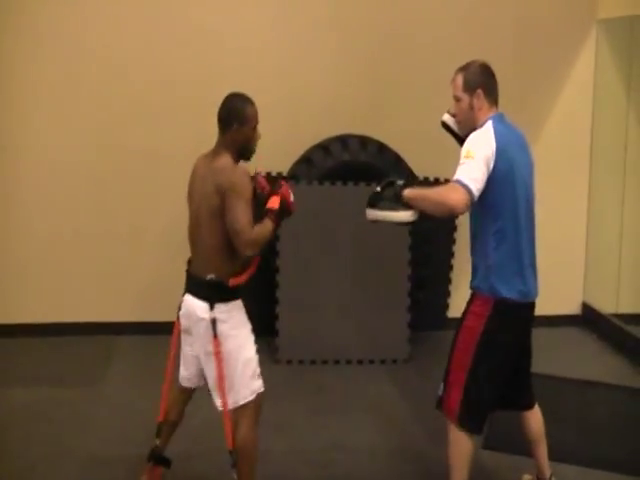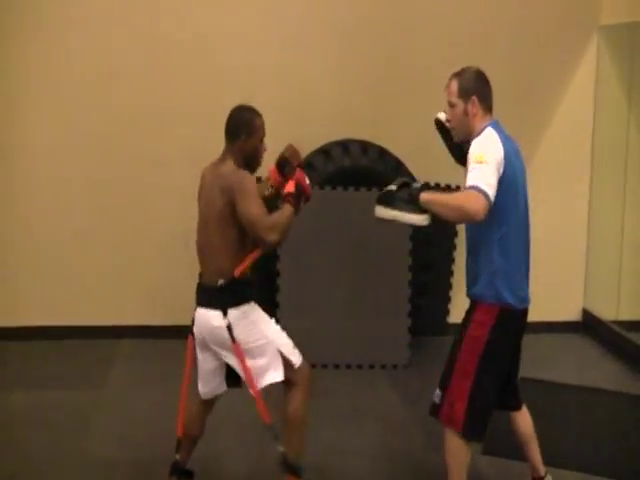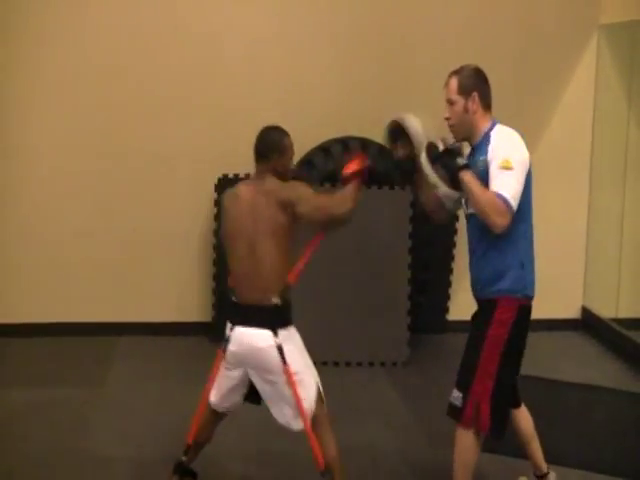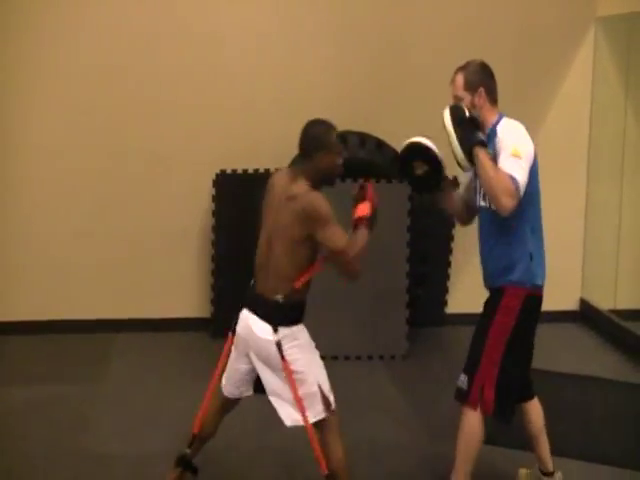
dt=0.2s
person 1, frame 1
left shoulder: (483, 139)
right shoulder: (515, 138)
left elbow: (456, 200)
left wrist: (405, 193)
left hip: (495, 293)
right hip: (522, 291)
left knee: (458, 401)
right knee: (520, 394)
person 1, frame 2
left shoulder: (487, 145)
right shoulder: (503, 143)
left elbow: (475, 207)
left wrist: (416, 193)
right wrist: (457, 151)
left hip: (493, 298)
right hip: (510, 295)
left knee: (452, 406)
right knee: (506, 395)
person 1, frame 3
left shoulder: (506, 143)
right shoulder: (475, 152)
left elbow: (499, 218)
right elbow: (440, 209)
left wrist: (461, 170)
right wrist: (419, 173)
left hip: (506, 294)
right hip: (495, 292)
left knee: (469, 407)
right knee: (504, 393)
person 1, frame 4
left shoulder: (512, 135)
right shoulder: (488, 141)
left elbow: (505, 203)
right elbow: (462, 214)
left wrist: (476, 146)
left hip: (516, 286)
right hip: (509, 282)
left knee: (476, 391)
right knee: (516, 386)
person 2, frame 1
left shoulder: (204, 163)
right shoulder: (231, 174)
right elbow: (247, 245)
left wrist: (254, 192)
right wrist: (274, 211)
left hip: (193, 296)
right hip: (220, 305)
left knee: (185, 385)
right knee: (247, 406)
person 2, frame 2
left shoulder: (210, 174)
right shoulder: (238, 179)
right elbow: (268, 234)
left wrist: (277, 175)
right wrist: (294, 196)
left hip: (205, 307)
right hip: (233, 308)
left knee: (206, 396)
right knee: (298, 376)
person 2, frame 3
left shoulder: (231, 197)
right shoulder: (287, 194)
right elbow: (340, 210)
left hip: (239, 327)
right hip: (274, 332)
left knee: (216, 406)
right knee: (319, 419)
person 2, frame 4
left shoulder: (279, 180)
right shoulder: (313, 204)
right elbow: (351, 265)
right wrist: (364, 220)
left hip: (250, 315)
right hip: (280, 328)
left knee: (227, 398)
right knee: (326, 422)
